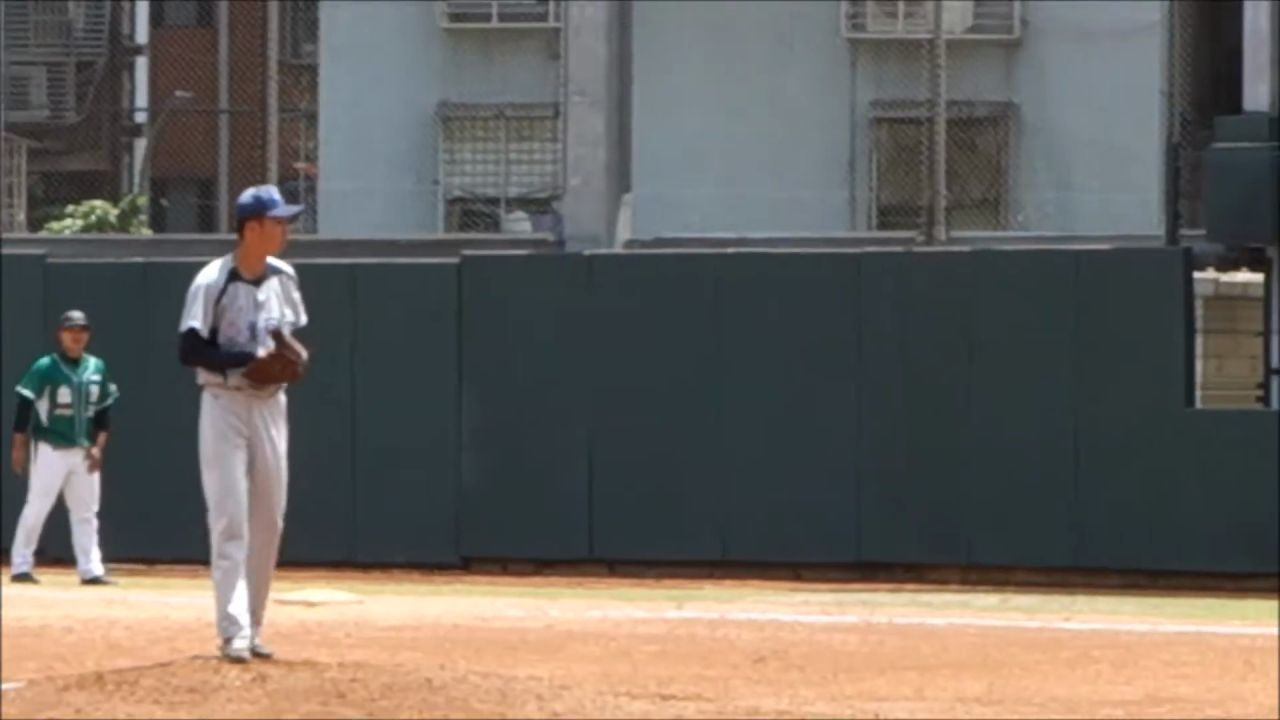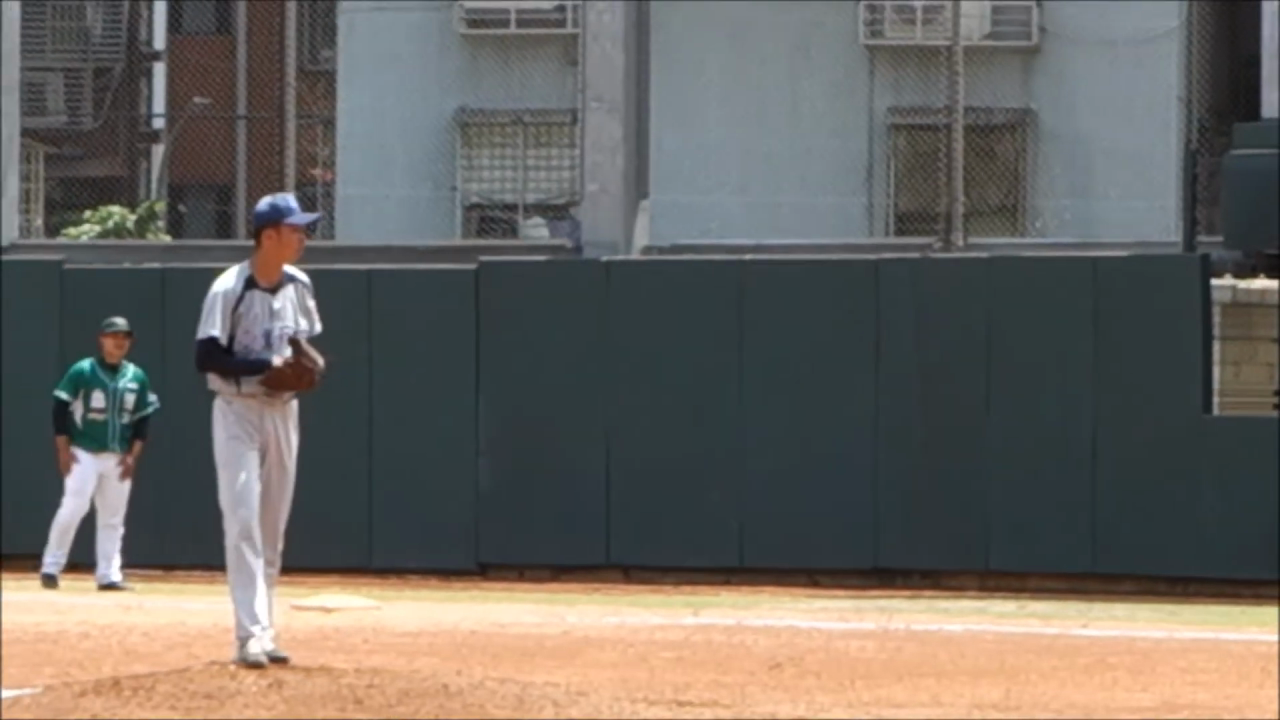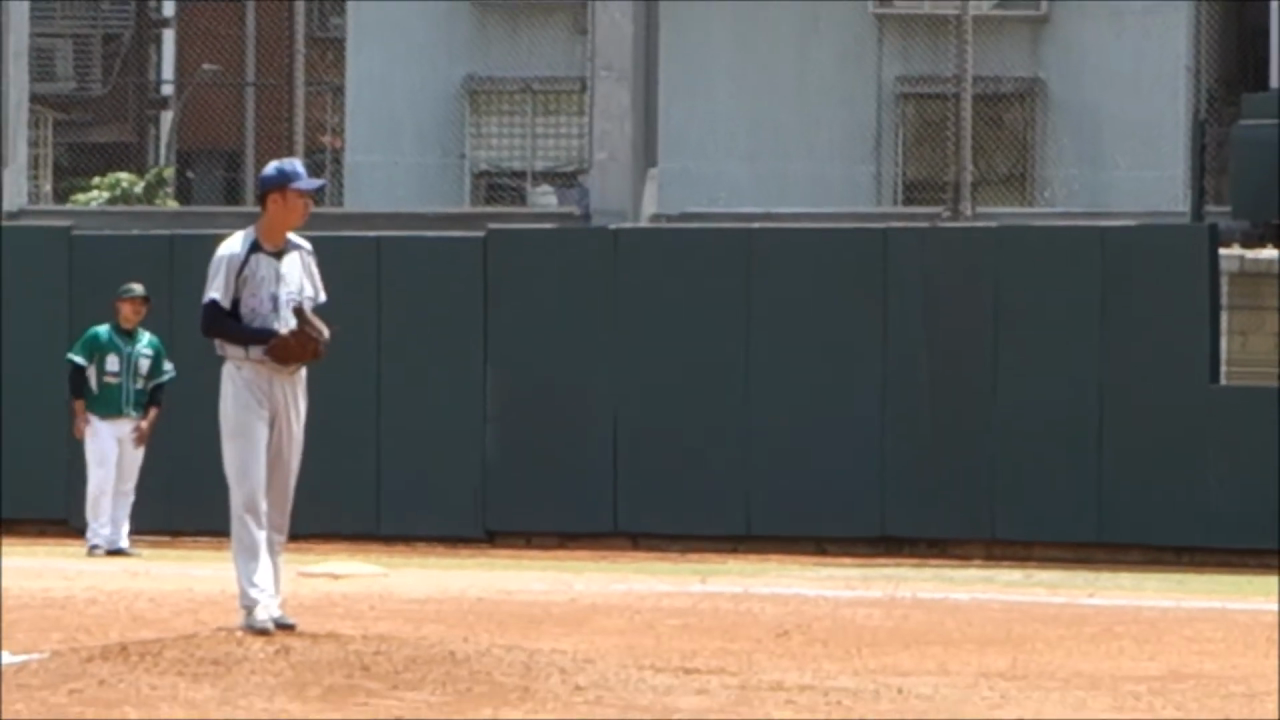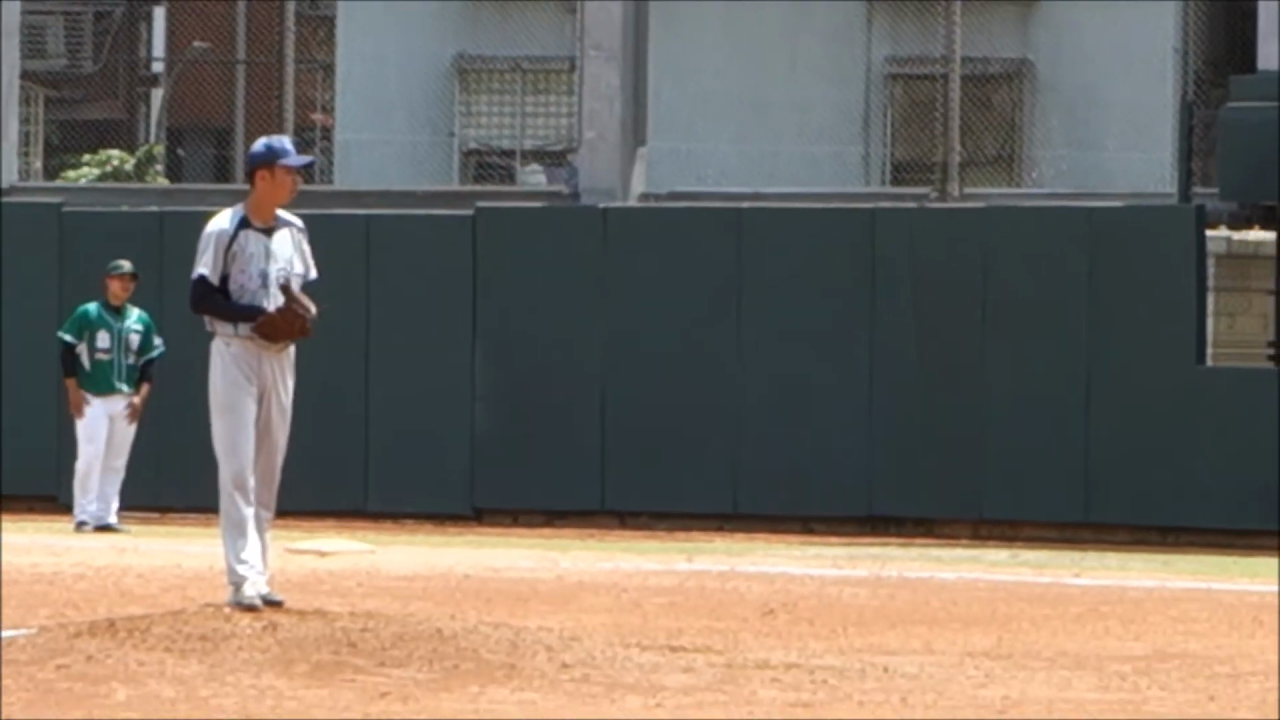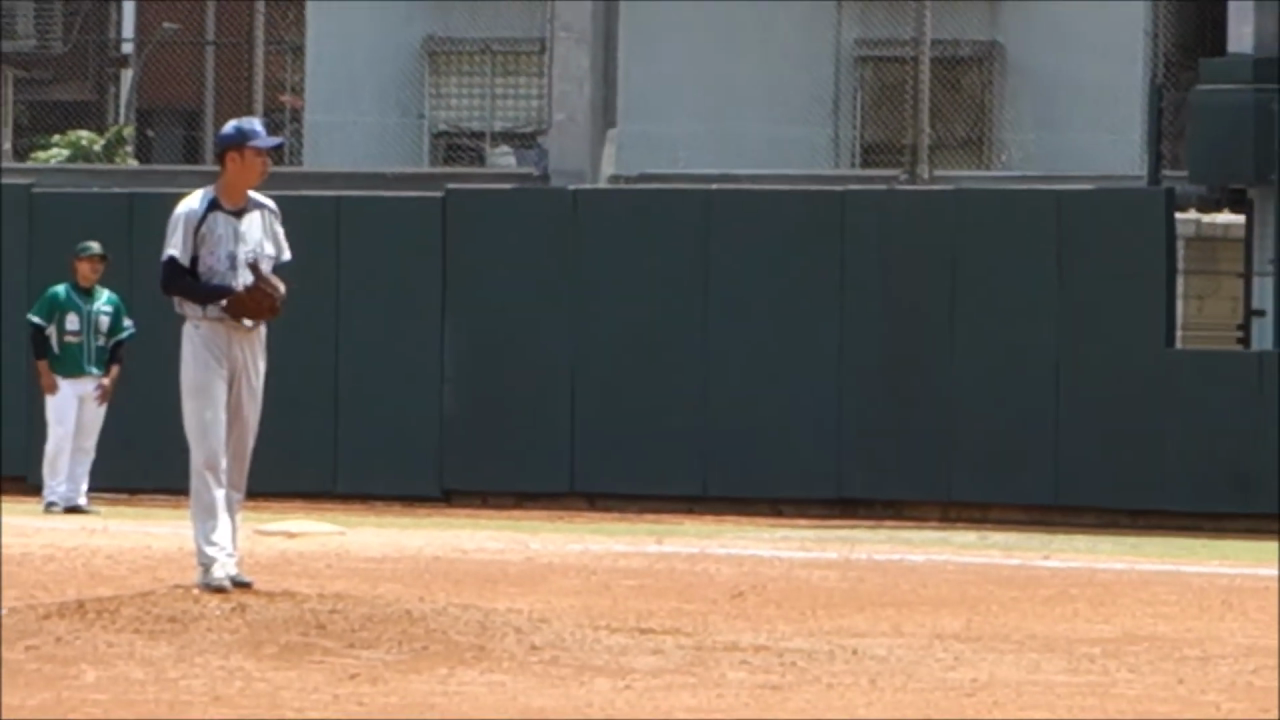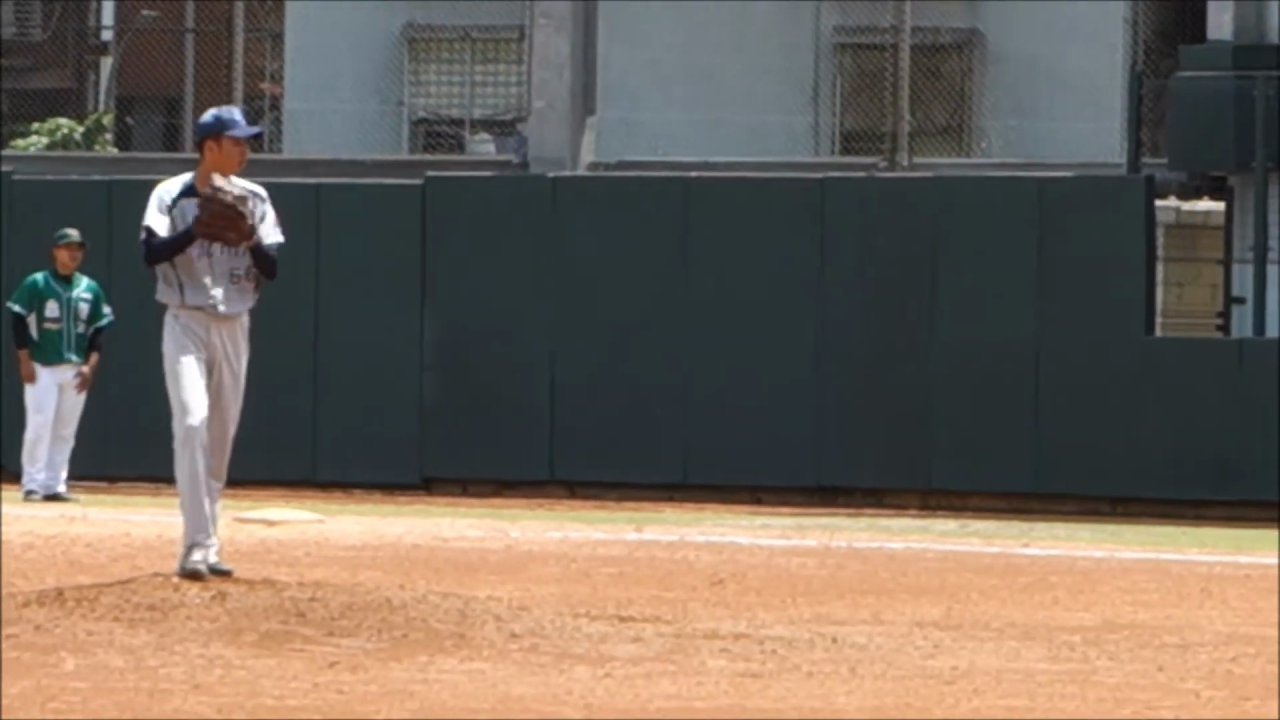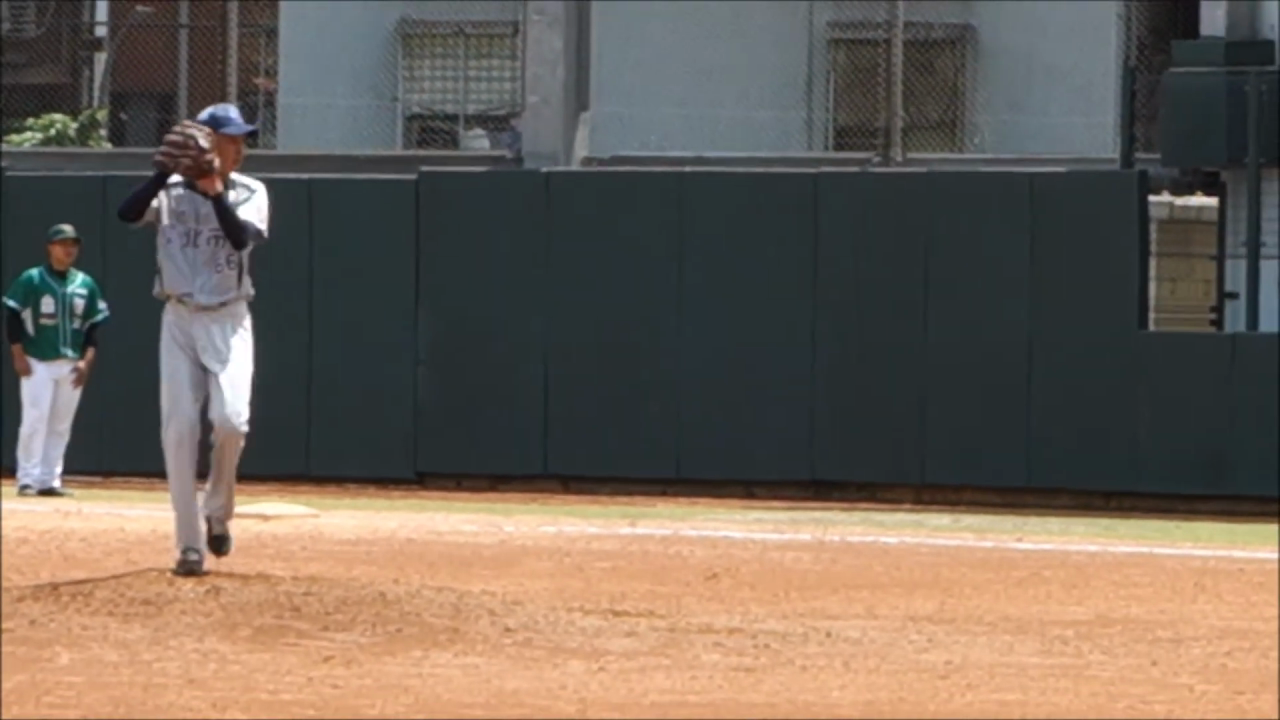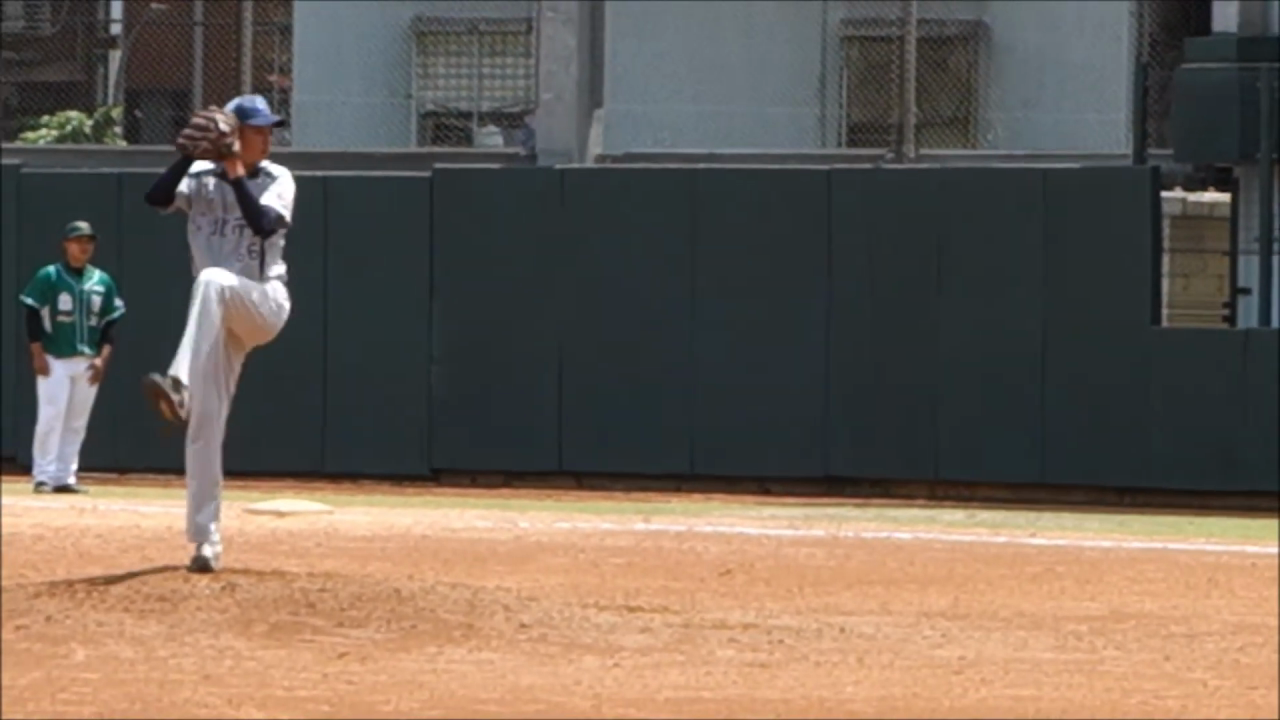
dt=0.3s
person 1, frame 1
left shoulder: (284, 276)
right shoulder: (212, 282)
right elbow: (189, 351)
right wrist: (249, 359)
left hip: (271, 405)
right hip: (224, 407)
left knee: (268, 523)
right knee: (230, 521)
left ankle: (251, 627)
right ankle: (233, 631)
person 1, frame 2
left shoulder: (299, 285)
right shoulder: (228, 289)
right elbow: (206, 358)
right wrist: (265, 366)
left hip: (283, 412)
right hip: (237, 412)
left knee: (272, 529)
right knee: (244, 523)
left ankle: (263, 631)
right ankle: (251, 634)
person 1, frame 3
left shoulder: (303, 252)
right shoulder: (234, 253)
right elbow: (211, 323)
right wrist: (271, 336)
left hip: (292, 380)
right hip: (247, 378)
left knee: (281, 495)
right knee: (249, 493)
left ankle: (270, 600)
right ankle: (257, 603)
person 1, frame 4
left shoulder: (294, 230)
right shoulder: (223, 229)
right elbow: (200, 299)
right wrist: (257, 313)
left hip: (281, 357)
right hip: (236, 356)
left knee: (268, 471)
right knee: (238, 470)
left ankle: (257, 576)
right ankle: (243, 579)
person 1, frame 5
left shoulder: (267, 212)
right shoulder: (193, 211)
right elbow: (170, 280)
right wrist: (228, 292)
left hip: (251, 340)
right hip: (206, 337)
left knee: (238, 452)
right knee: (209, 449)
left ankle: (226, 558)
right ankle: (213, 560)
person 1, frame 6
left shoulder: (254, 197)
right shoulder: (171, 195)
left elbow: (271, 269)
right elbow: (152, 254)
left wrist: (248, 237)
right wrist: (200, 227)
left hip: (233, 328)
right hip: (186, 326)
left knee: (220, 440)
right knee: (192, 425)
left ankle: (207, 546)
right ankle: (195, 545)
person 1, frame 7
left shoulder: (250, 191)
right shoulder: (169, 190)
left elbow: (242, 238)
right elbow: (127, 213)
left wrist: (215, 190)
right wrist: (166, 169)
left hip: (229, 321)
right hip: (179, 319)
left knee: (231, 421)
right knee: (179, 430)
left ankle: (217, 511)
right ankle: (190, 544)
person 1, frame 8
left shoulder: (277, 178)
right shoulder: (200, 177)
left elbow: (263, 225)
right elbow: (155, 198)
left wrist: (237, 174)
right wrist: (190, 154)
left hip: (265, 300)
right hip: (215, 311)
left knee: (211, 281)
right knee: (208, 423)
left ankle: (179, 384)
right ankle: (206, 540)
person 2, frame 1
left shoulder: (98, 368)
right shoulder: (44, 367)
left elbow: (104, 411)
right elbow: (24, 406)
left wrist: (98, 447)
right wrist: (19, 447)
left hip: (85, 452)
right hip: (50, 451)
left knee: (86, 512)
right knee: (37, 508)
left ankle: (90, 569)
right ankle: (21, 566)
person 2, frame 2
left shoulder: (137, 377)
right shoulder: (82, 370)
left elbow: (143, 419)
right elbow: (60, 410)
left wrist: (133, 455)
right wrist: (63, 450)
left hip: (118, 458)
right hip: (83, 454)
left knee: (113, 518)
right knee: (72, 509)
left ankle: (109, 575)
right ankle: (51, 566)
person 2, frame 3
left shoulder: (153, 344)
right shoulder: (97, 336)
left elbow: (158, 387)
right elbow: (77, 374)
left wrist: (148, 421)
right wrist: (80, 414)
left hip: (134, 424)
right hip: (99, 421)
left knee: (126, 485)
right knee: (101, 480)
left ankle: (117, 541)
right ankle: (96, 539)
person 2, frame 4
left shoulder: (142, 320)
right shoulder: (87, 313)
left elbow: (149, 362)
right elbow: (68, 352)
left wrist: (141, 396)
right wrist: (73, 391)
left hip: (126, 401)
right hip: (92, 398)
left knee: (116, 462)
right knee: (90, 457)
left ankle: (105, 516)
right ankle: (84, 515)
person 2, frame 5
left shoulder: (112, 301)
right shoulder: (56, 295)
left elbow: (119, 343)
right elbow: (38, 334)
left wrist: (111, 377)
right wrist: (45, 373)
left hip: (96, 382)
right hip: (62, 380)
left knee: (86, 443)
right knee: (59, 438)
left ankle: (75, 497)
right ankle: (53, 496)
person 2, frame 6
left shoulder: (91, 288)
right shoulder: (36, 283)
left elbow: (98, 331)
right elbow: (19, 322)
left wrist: (91, 365)
right wrist: (25, 361)
left hip: (76, 370)
right hip: (42, 367)
left knee: (66, 431)
right knee: (39, 426)
left ankle: (54, 485)
right ankle: (32, 484)
person 2, frame 7
left shoulder: (86, 284)
right shoulder: (31, 279)
left elbow: (93, 326)
right elbow: (13, 317)
left wrist: (87, 360)
right wrist: (19, 356)
left hip: (72, 365)
right hip: (37, 362)
left knee: (61, 426)
right knee: (34, 421)
left ankle: (49, 480)
right ankle: (27, 479)
person 2, frame 8
left shoulder: (103, 281)
right shoulder: (48, 276)
left elbow: (110, 323)
right elbow: (33, 316)
left wrist: (103, 357)
right wrist: (38, 354)
left hip: (88, 362)
right hip: (54, 359)
left knee: (77, 423)
right knee: (50, 419)
left ankle: (65, 476)
right ankle: (43, 476)
